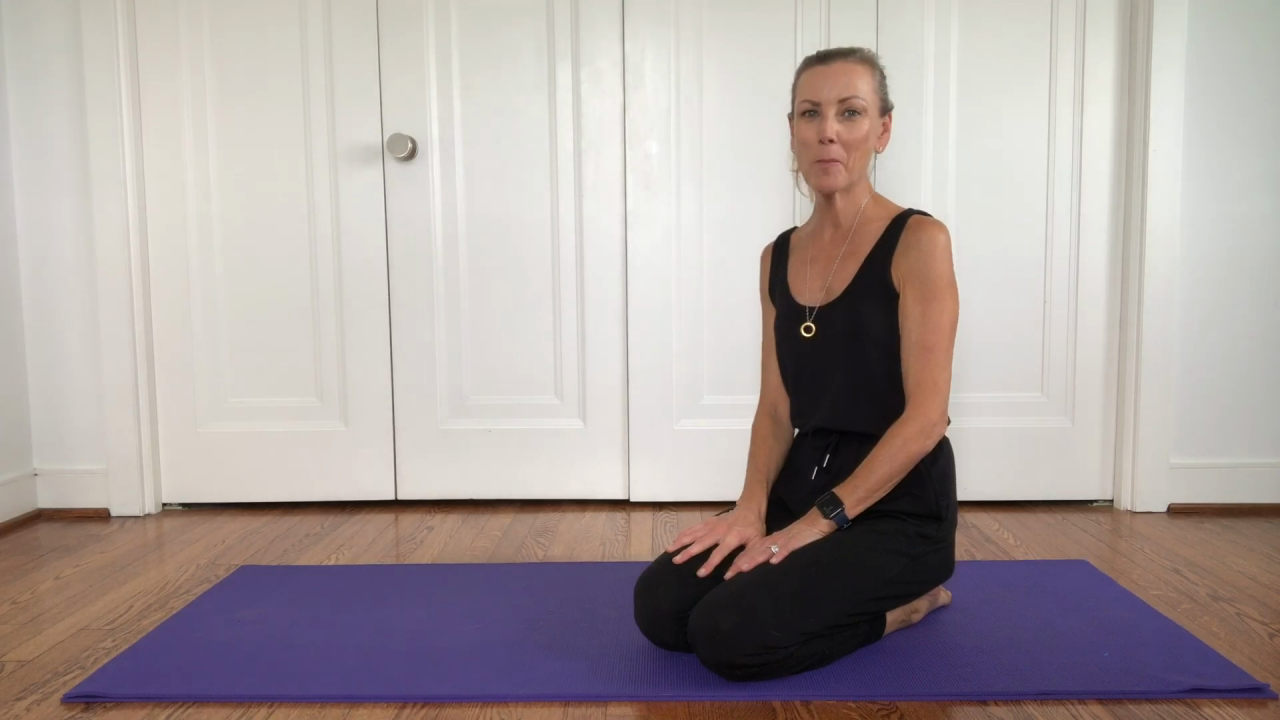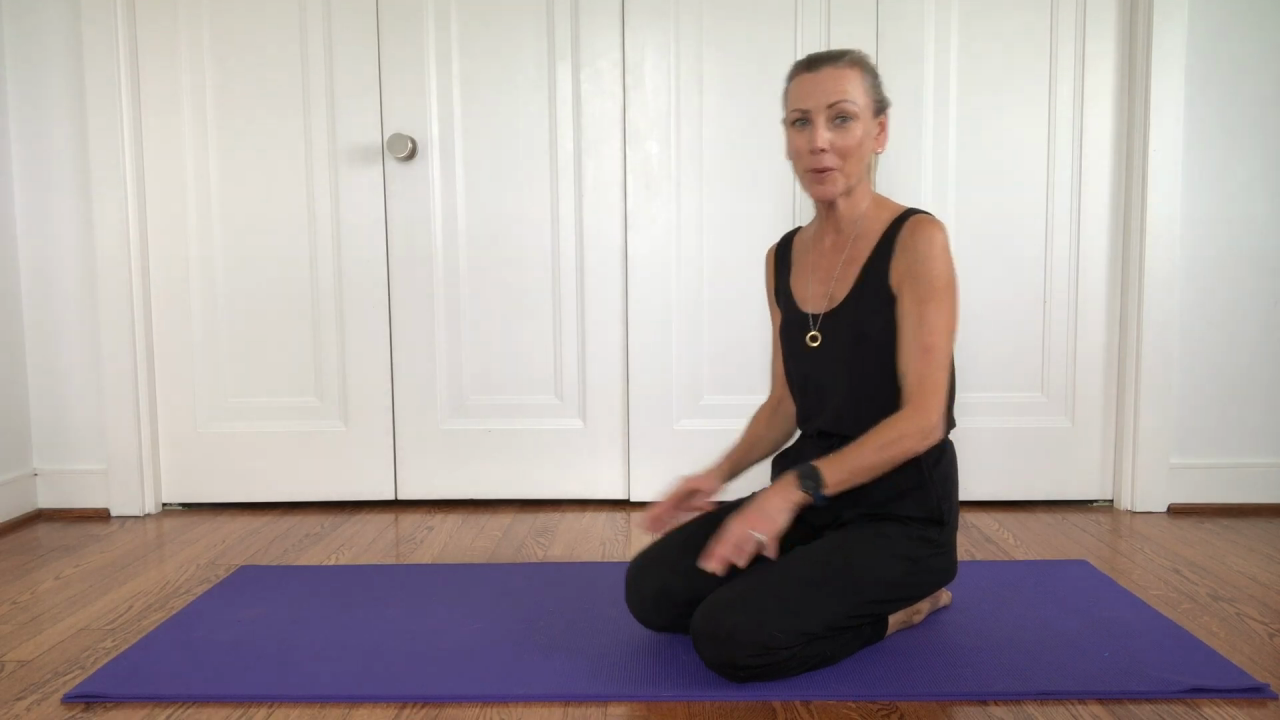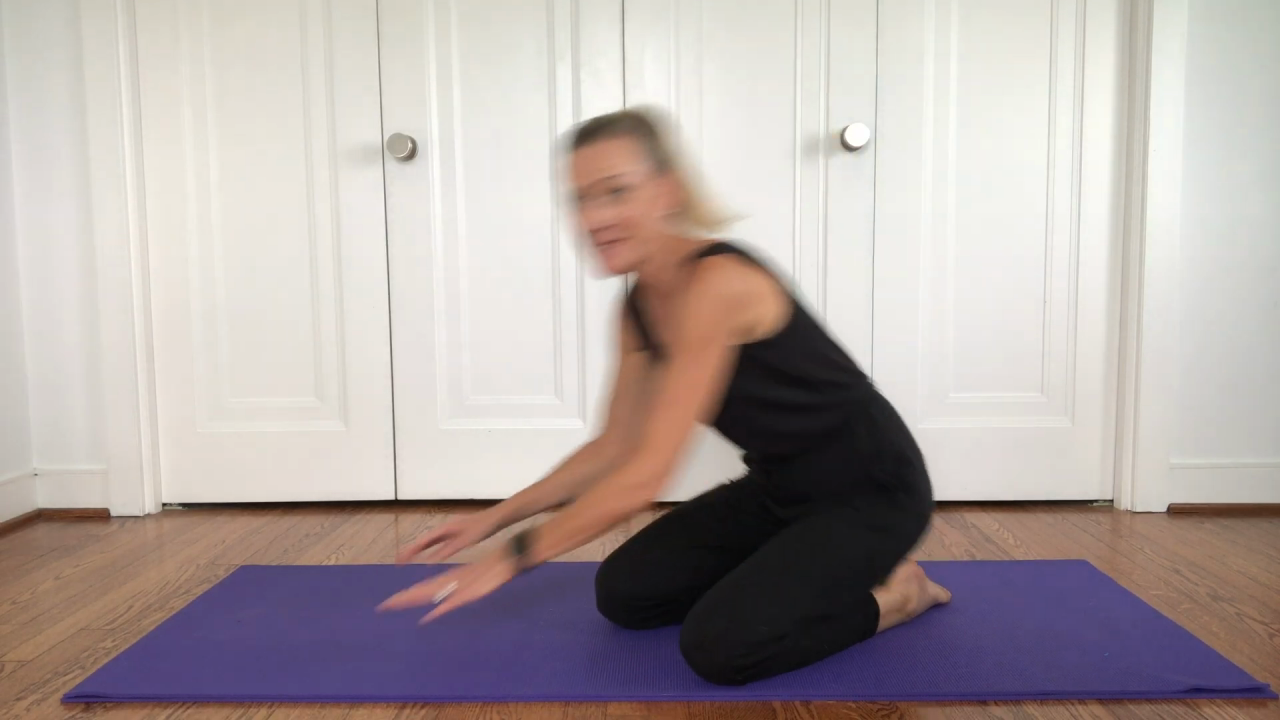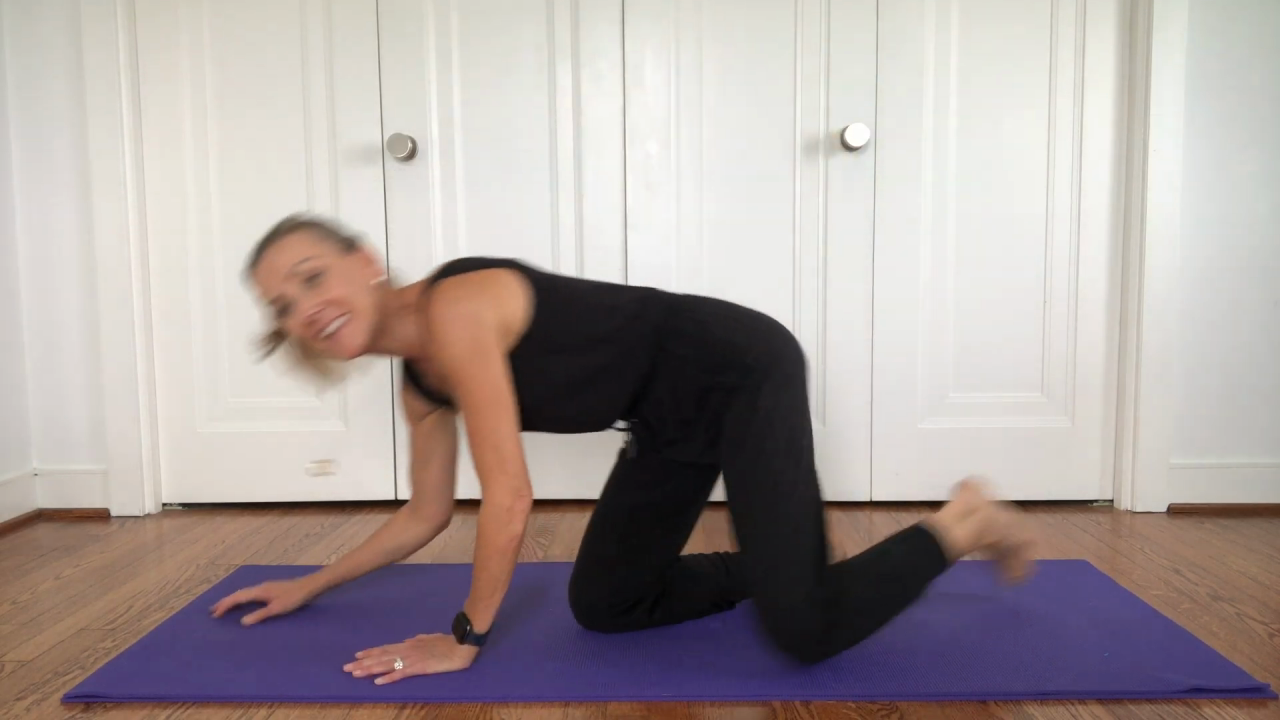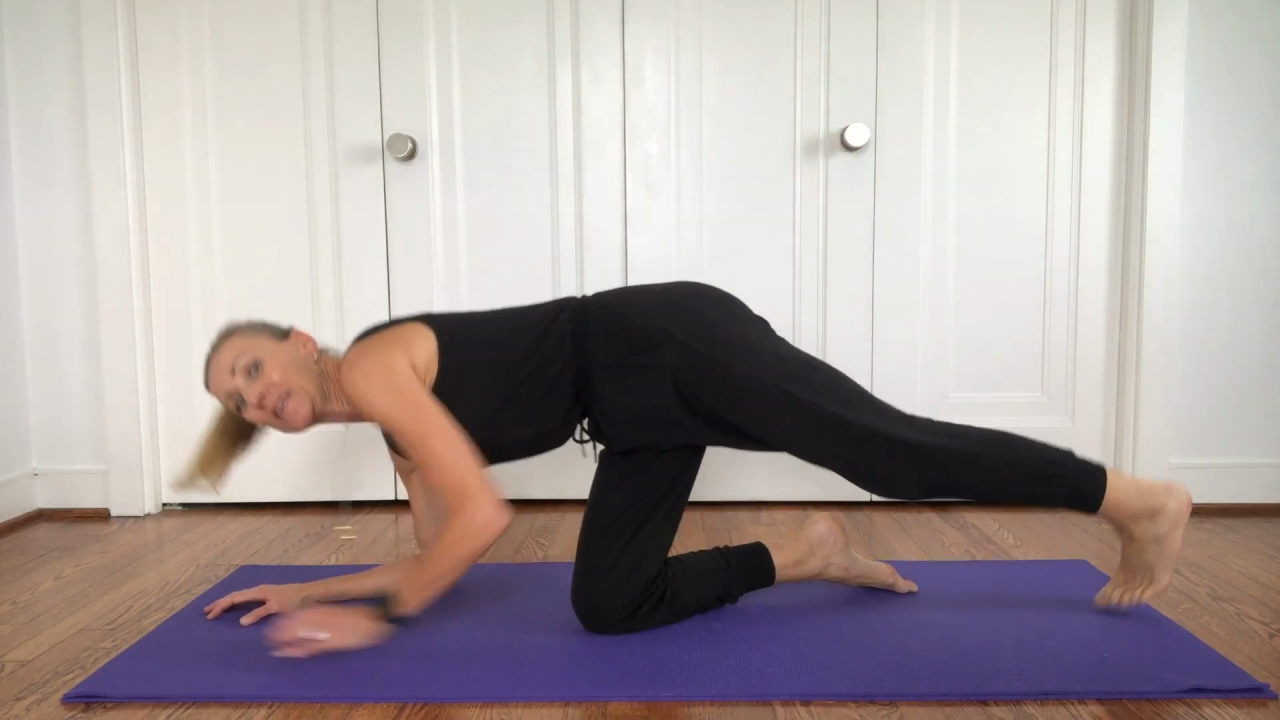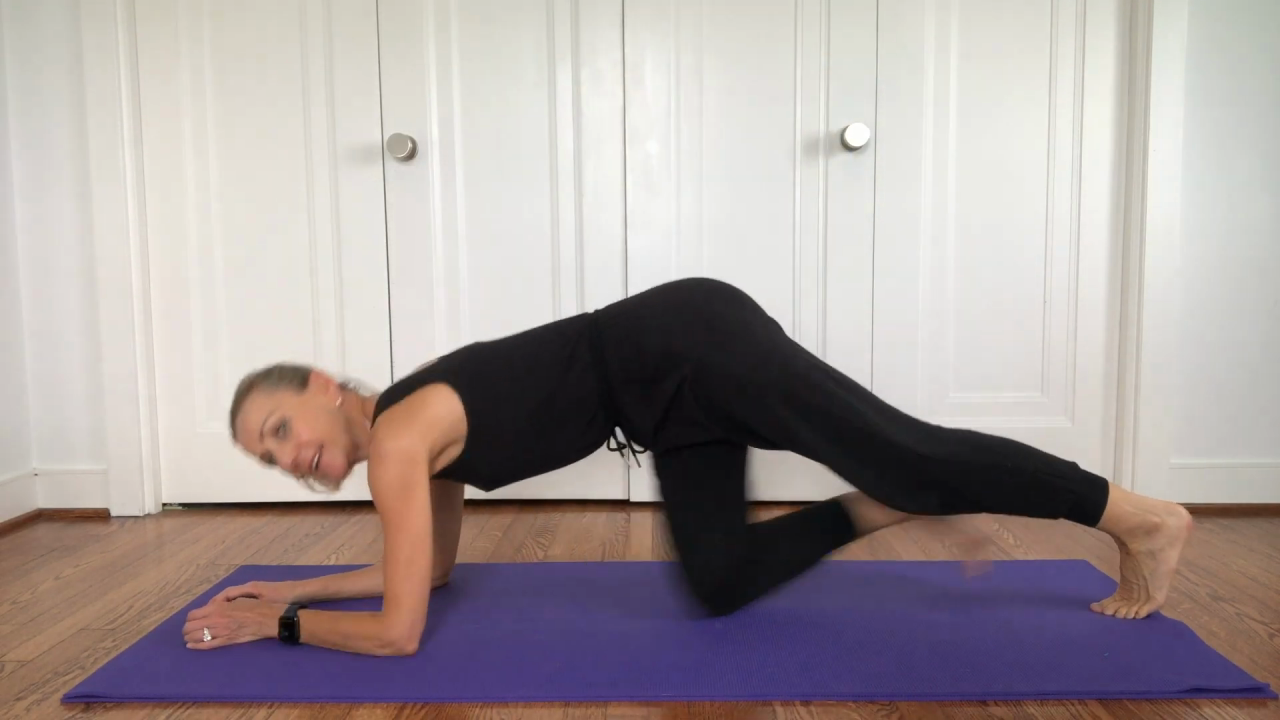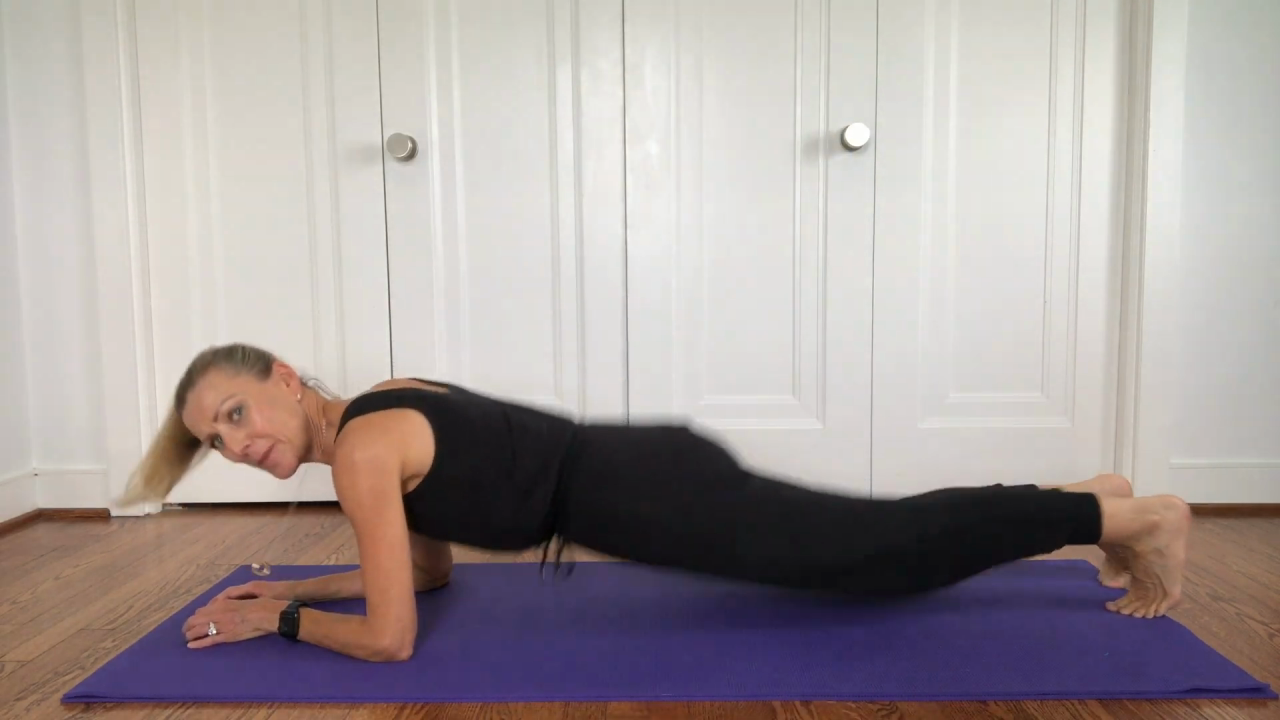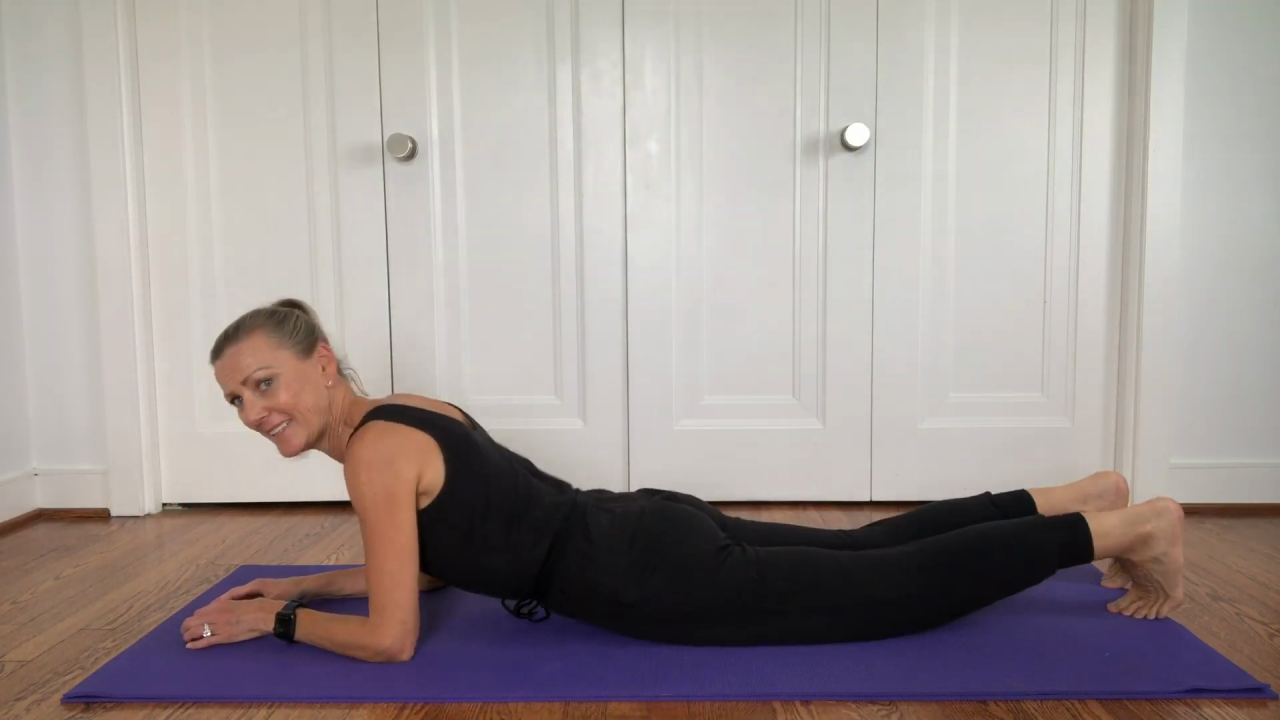
dt=0.4s
person 1, frame 1
left shoulder: (917, 241)
right shoulder: (778, 257)
left elbow: (925, 417)
right elbow: (776, 408)
left wrist: (821, 522)
right wrist: (752, 507)
left hip: (895, 506)
right hip: (803, 485)
left knee: (728, 635)
right knee: (660, 608)
left ankle: (902, 600)
right ankle: (860, 591)
person 1, frame 2
left shoulder: (917, 241)
right shoulder: (783, 257)
left elbow: (922, 420)
left wrist: (792, 489)
right wrist: (719, 475)
left hip: (900, 511)
right hip: (808, 489)
left knee: (730, 636)
right knee: (653, 592)
left ankle: (903, 602)
right ankle: (819, 579)
person 1, frame 3
left shoulder: (717, 284)
right shoulder: (637, 309)
left elbow: (644, 477)
right elbow: (613, 451)
left wrist: (512, 558)
right wrist: (490, 521)
left hip: (867, 488)
right hip: (780, 487)
left knee: (717, 645)
right knee: (625, 593)
left ankle: (888, 595)
right ankle: (810, 577)
person 1, frame 4
left shoulder: (452, 310)
right shoulder: (421, 376)
left elbow: (507, 504)
right elbow: (424, 516)
left wrist: (465, 638)
right wrist: (310, 586)
left hip: (740, 379)
right hip: (667, 414)
left knee: (803, 630)
right knee: (601, 604)
left ankle: (958, 527)
right ankle: (787, 563)
person 1, frame 5
left shoulder: (369, 364)
right shoulder: (401, 421)
left elbow: (482, 515)
right elbow: (439, 559)
left wrist: (378, 617)
right wrist: (307, 594)
left hip: (670, 344)
right hip: (647, 405)
left knee: (905, 455)
right knee: (609, 607)
left ankle: (1139, 501)
right ankle: (801, 556)
person 1, frame 6
left shoulder: (395, 435)
right shoulder: (414, 433)
left elbow: (398, 629)
right elbow: (430, 570)
left wrist: (278, 625)
right wrist: (297, 587)
left hip: (690, 349)
right hip: (673, 376)
left knee: (901, 454)
right knee: (717, 582)
left ankle: (1138, 516)
right ankle: (886, 507)
person 1, frame 7
left shoulder: (359, 447)
right shoulder: (380, 415)
left elbow: (391, 636)
right elbow: (425, 567)
left wrist: (279, 620)
right wrist: (288, 586)
left hip: (646, 501)
right hip: (644, 475)
left knee: (893, 553)
right knee: (873, 534)
left ankle: (1129, 516)
right ankle: (1089, 501)
person 1, frame 8
left shoulder: (374, 449)
right shoulder: (402, 414)
left elbow: (391, 639)
right elbow: (432, 563)
left wrist: (274, 620)
right wrist: (302, 583)
left hip: (643, 581)
right hip: (649, 532)
left knee: (897, 589)
right knee: (867, 553)
left ankle: (1126, 528)
right ankle: (1074, 499)
